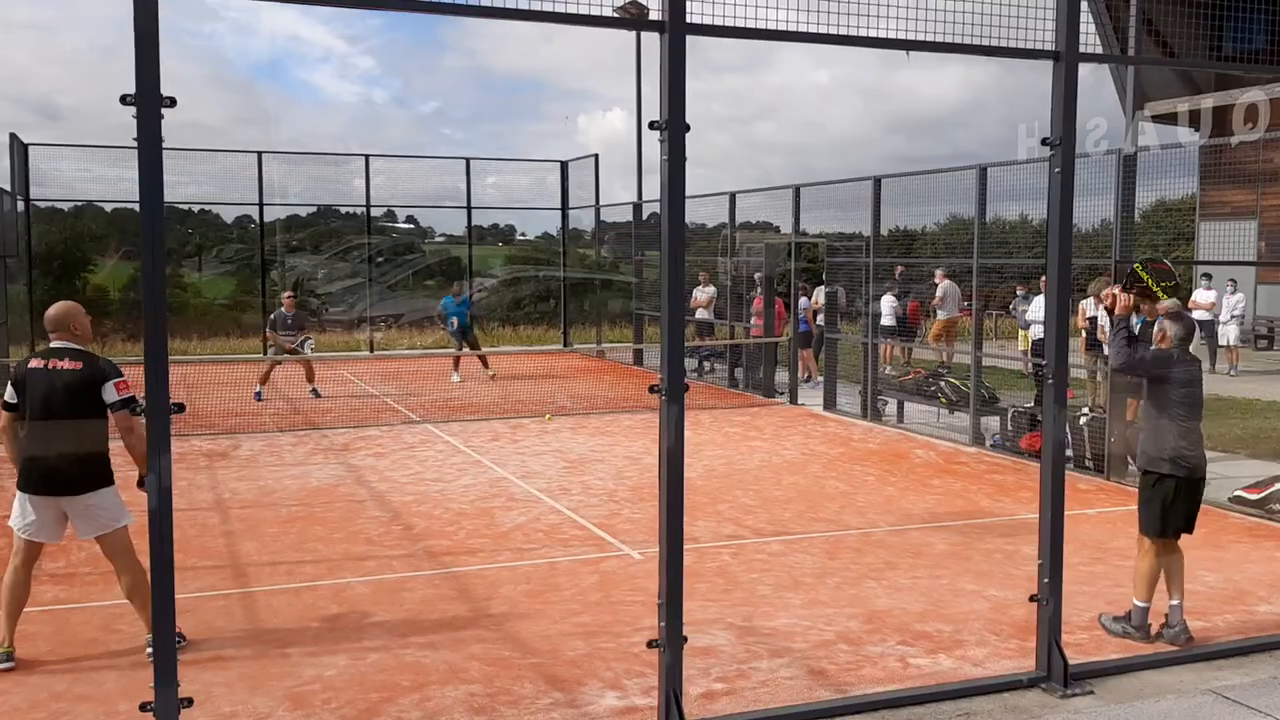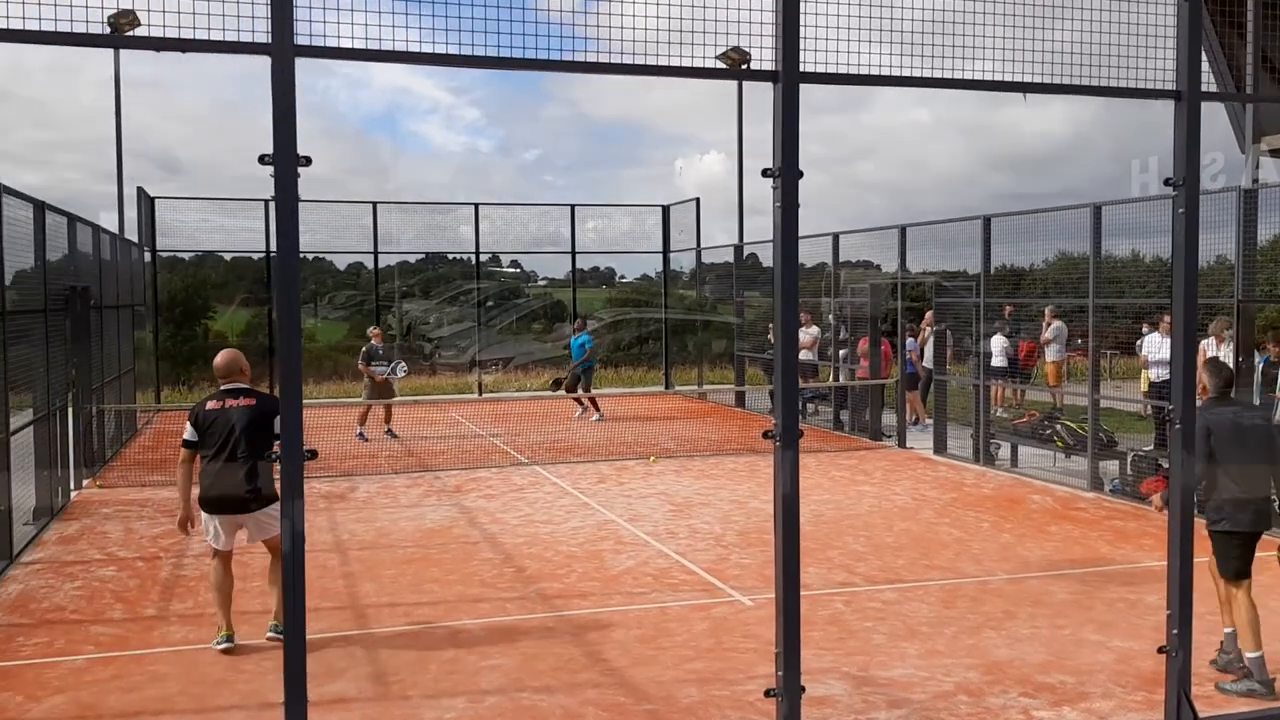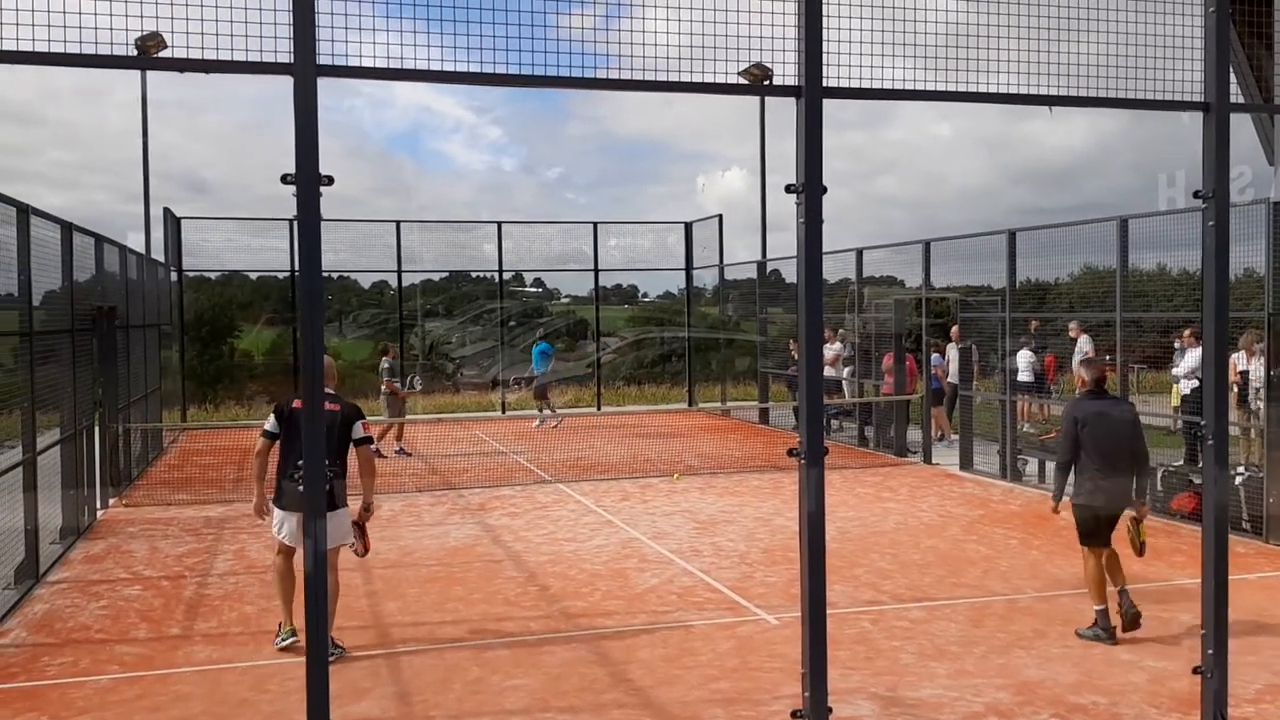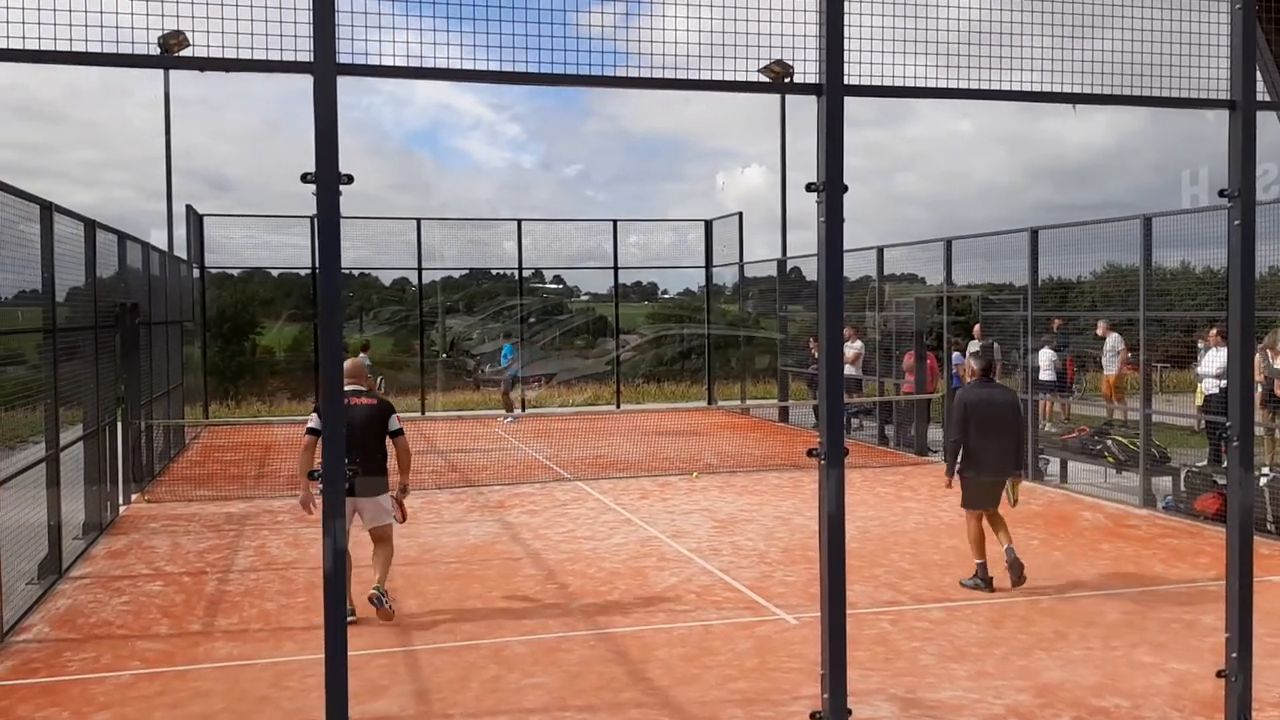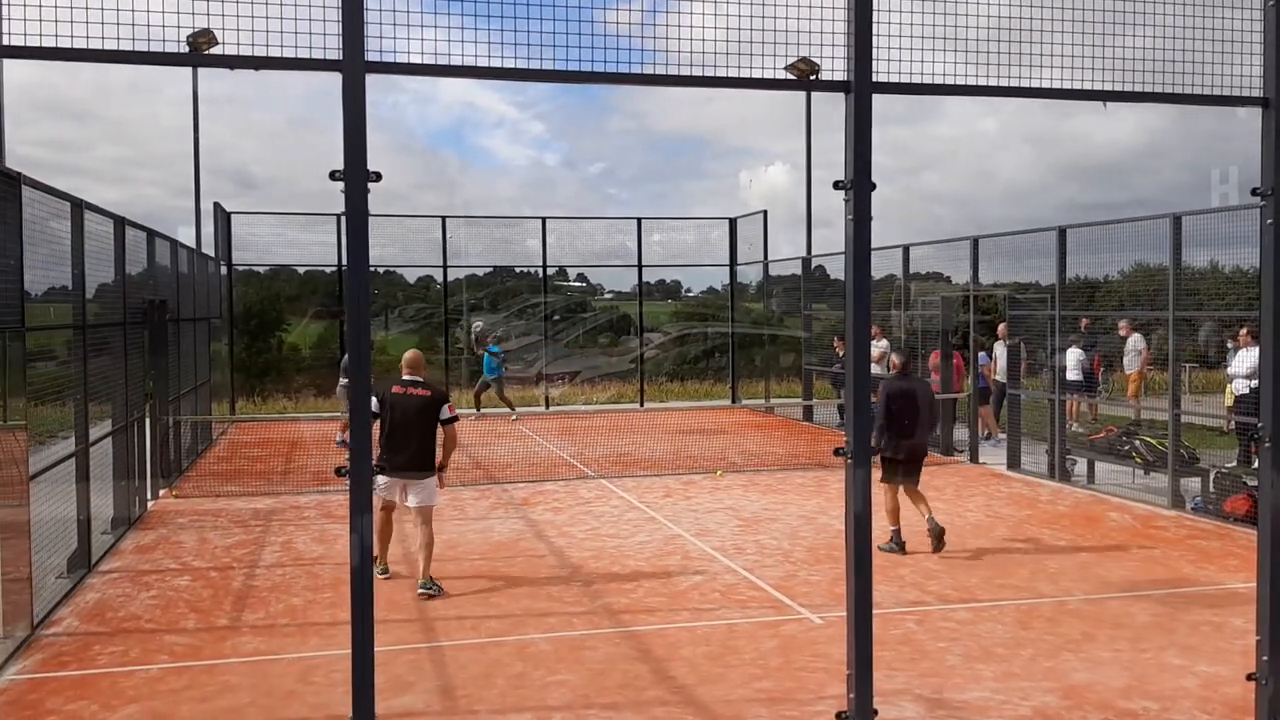
dt=1s
person 1, frame 1
right shoulder: (101, 368)
right elbow: (128, 427)
right wrist: (148, 472)
left hip: (35, 481)
right hip: (89, 481)
right knee: (123, 556)
right ankle: (155, 634)
person 1, frame 2
left shoulder: (201, 409)
right shoulder: (269, 404)
left elbow: (185, 461)
left wrist: (184, 506)
left hip: (214, 500)
right hip: (256, 498)
left knee: (220, 559)
right knee: (279, 551)
left ankle: (225, 631)
right ankle: (278, 621)
person 1, frame 3
left shoulder: (285, 407)
right shoulder: (350, 411)
left elbow: (260, 452)
right elbow: (366, 459)
left wrist: (258, 493)
right wrist: (367, 501)
left hip: (288, 498)
right hip: (329, 501)
left knee: (283, 556)
right knee: (328, 568)
left ankle: (286, 627)
right ankle: (325, 641)
person 1, frame 4
right shoulder: (383, 405)
left elbow: (307, 447)
right elbow: (403, 448)
left wrist: (304, 488)
right wrist: (404, 482)
right hip: (374, 485)
right knee: (383, 540)
left ankle: (347, 606)
right ankle: (379, 587)
person 1, frame 5
left shoulder: (384, 393)
right shoulder: (438, 395)
right elbow: (451, 435)
right wrist: (443, 465)
left hip: (389, 466)
right hip: (422, 469)
left knee: (385, 510)
right knee: (424, 524)
left ankle: (381, 564)
right ankle: (425, 579)
person 2, frame 1
left shoulder: (1166, 360)
right shoulder: (1189, 363)
left elbow: (1121, 361)
right elbow: (1135, 354)
left wrist: (1122, 316)
right wrist: (1120, 315)
left hip: (1166, 468)
right hip: (1190, 468)
left knee: (1150, 544)
right knee: (1168, 544)
left ankle: (1136, 622)
right ankle: (1176, 623)
person 2, frame 2
left shoulder: (1203, 417)
left elbow: (1198, 473)
left wrist: (1166, 497)
left hip: (1227, 512)
left knee: (1236, 589)
right knee: (1220, 569)
right ankle: (1231, 651)
person 2, frame 3
left shoulder: (1075, 409)
right shoulder: (1127, 408)
left elbow: (1064, 457)
right elbow: (1142, 457)
left wrist: (1056, 496)
right wrist: (1140, 497)
left hip: (1090, 495)
right hip: (1118, 495)
left knee: (1091, 555)
right knee: (1104, 548)
left ankle: (1102, 625)
right ankle: (1126, 605)
person 2, frame 4
left shoulder: (965, 395)
right shoulder: (1009, 395)
left elbow: (955, 437)
right elbow: (1020, 435)
left wrist: (949, 470)
right wrist: (1017, 468)
left hip: (975, 468)
right hip: (1003, 469)
left knee: (973, 516)
right knee: (991, 513)
left ankle: (982, 576)
right ankle: (1011, 556)
person 2, frame 5
left shoulder: (888, 385)
right shoulder: (924, 386)
left elbow: (881, 420)
right elbow: (933, 420)
left wrist: (875, 448)
left hip: (895, 448)
right hip: (918, 448)
left knee: (890, 491)
right knee: (911, 490)
left ankle: (896, 541)
right ankle: (933, 525)
